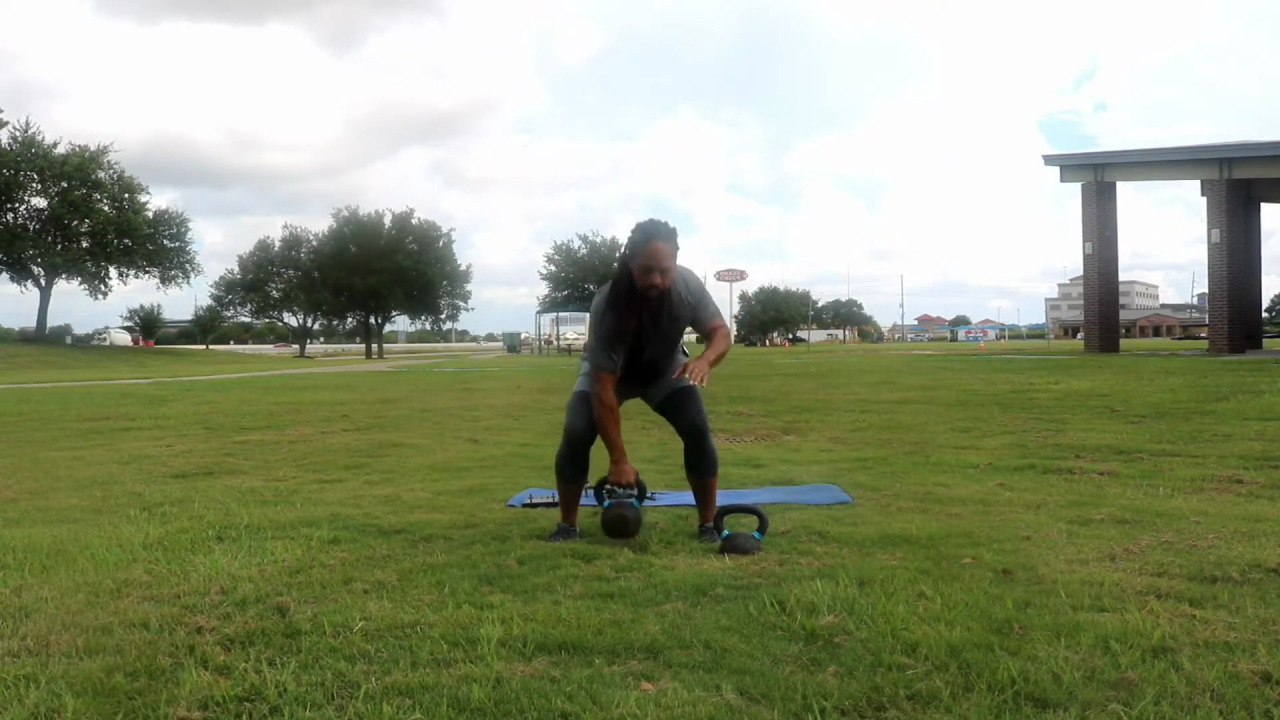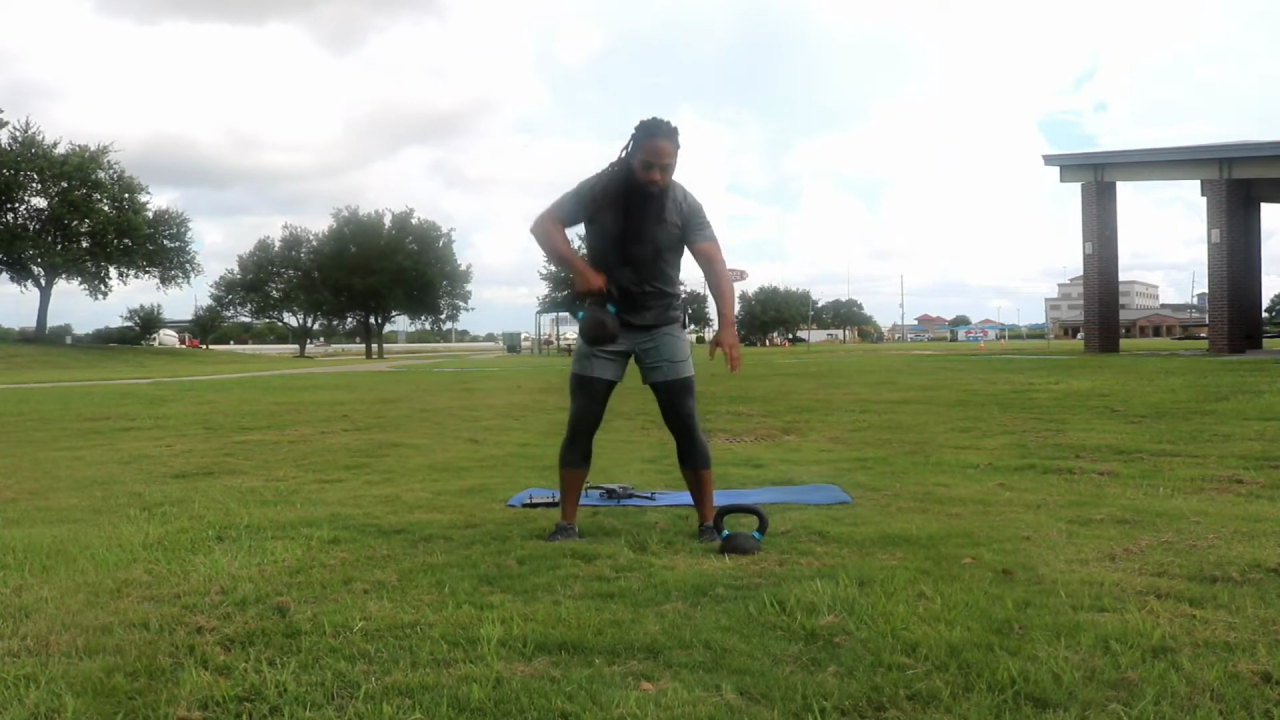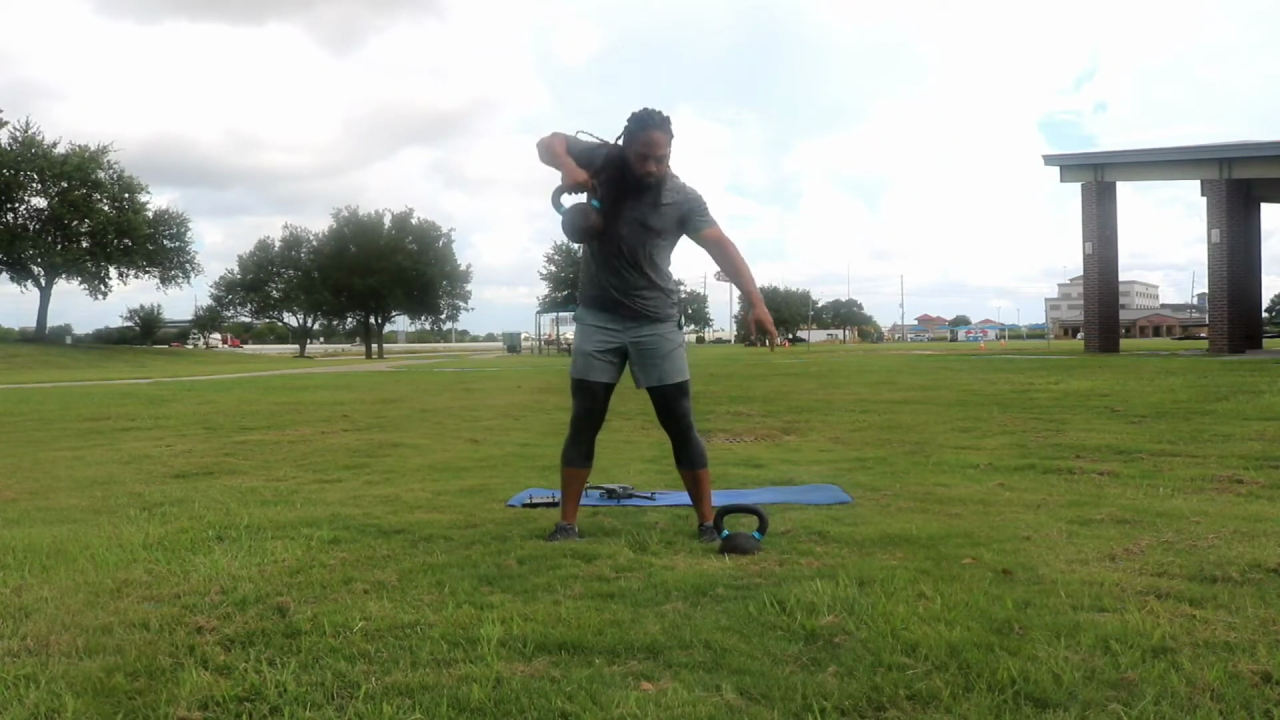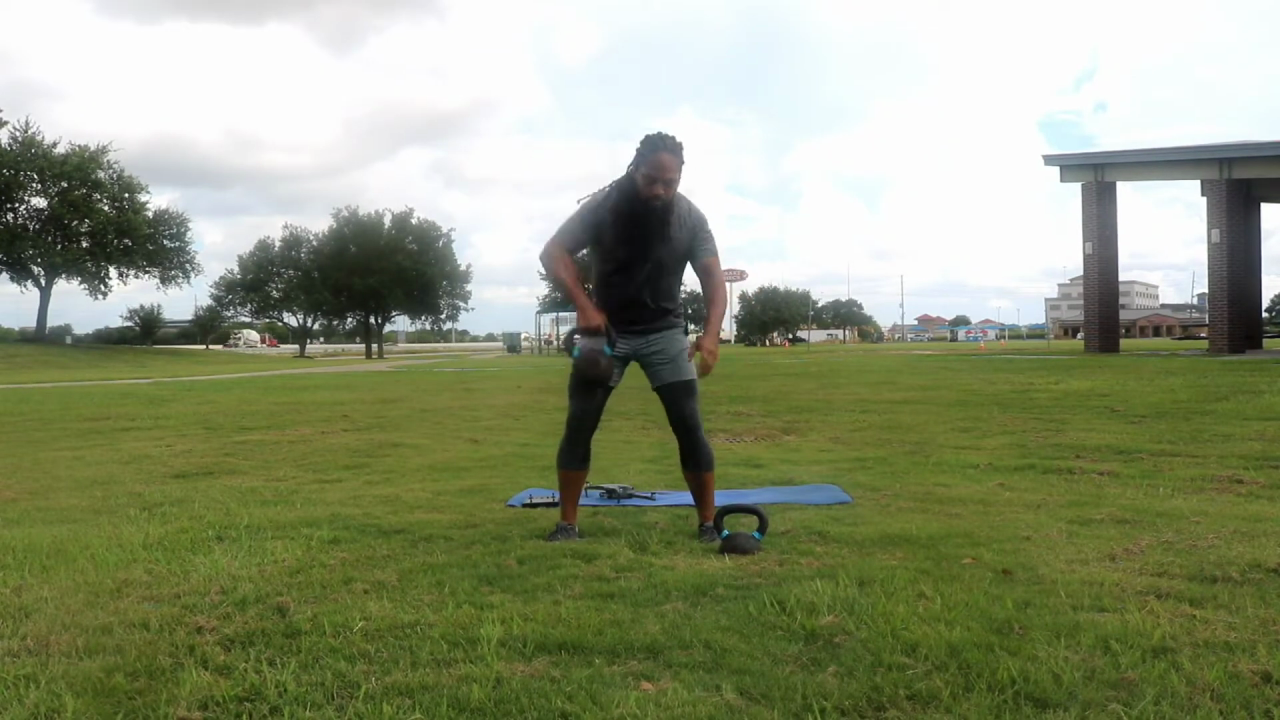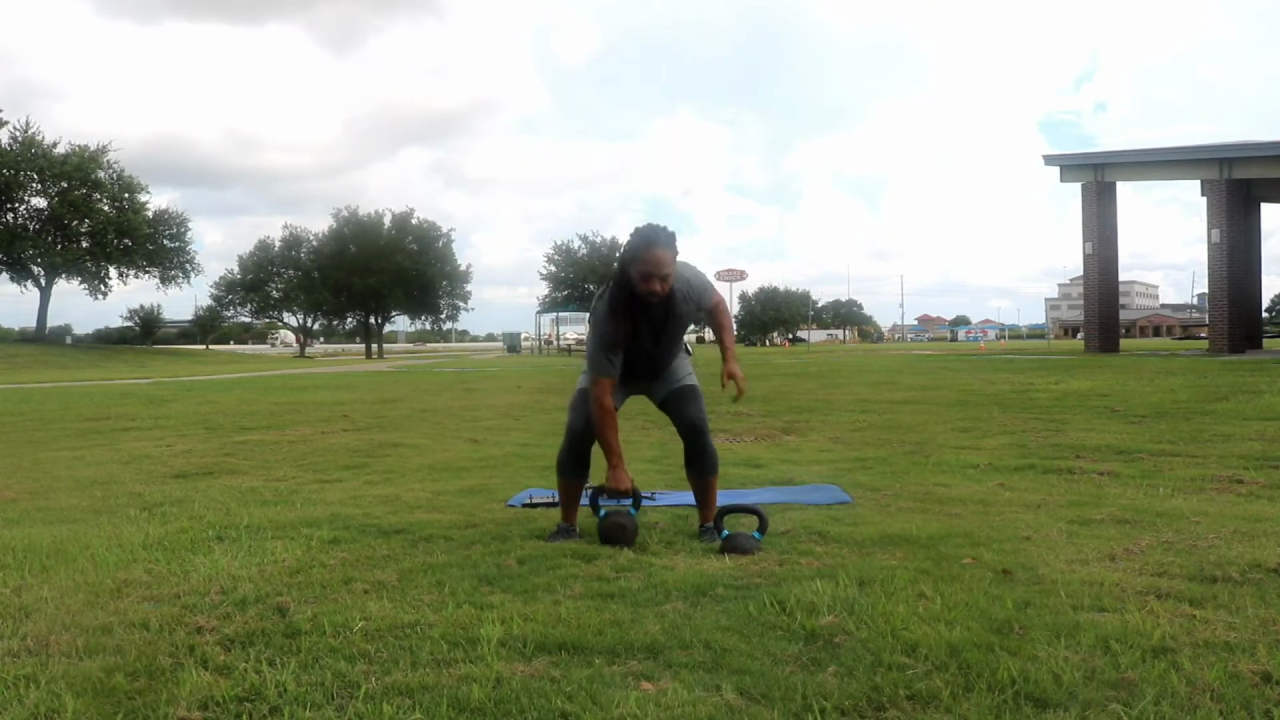
dt=0.3s
person 1, frame 1
left shoulder: (689, 287)
right shoulder: (608, 305)
left elbow: (720, 332)
right elbow: (603, 391)
left wrist: (705, 359)
right wrist: (619, 459)
left hip: (666, 369)
right hip: (610, 372)
left knee: (697, 429)
right knee: (575, 433)
left ankle: (708, 526)
right ankle: (567, 524)
person 1, frame 2
left shoulder: (684, 205)
right shoulder: (602, 190)
left elbow: (713, 264)
right elbow: (543, 227)
left wrist: (727, 324)
right wrist: (580, 270)
left hip: (663, 326)
left knee: (685, 423)
right knee: (581, 424)
left ankle: (707, 523)
right ankle: (567, 523)
person 1, frame 3
left shoulder: (682, 197)
right shoulder: (604, 163)
left elbow: (721, 247)
right elbow: (548, 142)
left wrist: (756, 303)
right wrist: (567, 167)
left hip: (656, 323)
right hip: (598, 320)
left knee: (679, 425)
right knee: (584, 424)
left ankle: (707, 524)
right ankle: (567, 524)
person 1, frame 4
left shoulder: (690, 217)
right shoulder: (605, 207)
left elbow: (713, 280)
right elbow: (553, 252)
left wrist: (712, 333)
right wrist: (583, 304)
left hip: (665, 333)
right hip: (607, 329)
left knee: (688, 423)
right knee: (580, 423)
left ankle: (708, 523)
right ankle: (566, 523)
person 1, frame 5
left shoulder: (691, 282)
right shoulder: (609, 310)
left elbow: (717, 307)
right elbow: (600, 396)
left wrist: (729, 359)
right wrist: (616, 466)
left hip: (668, 365)
right hip: (615, 374)
left knee: (697, 428)
right knee: (577, 431)
left ankle: (708, 525)
right ankle: (567, 525)
